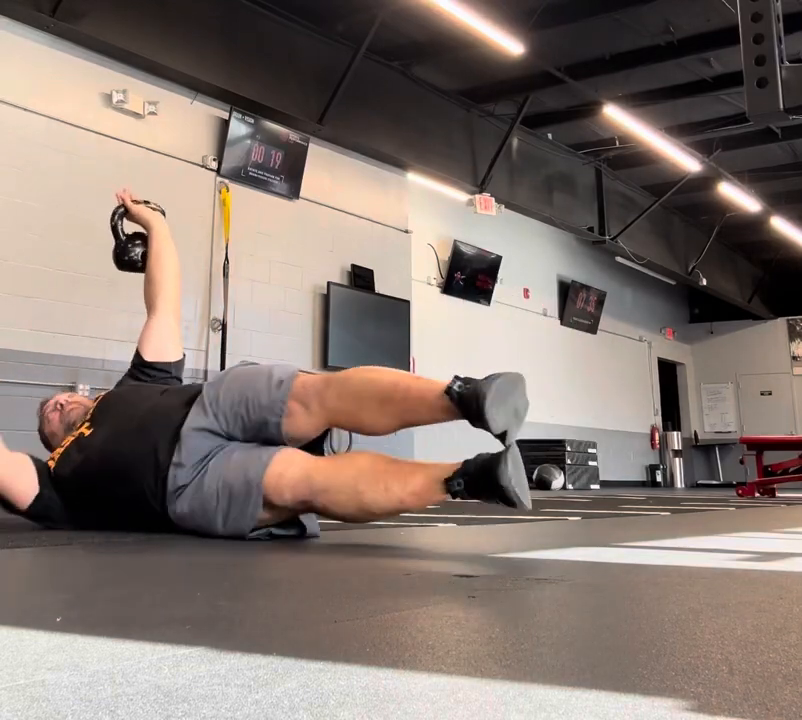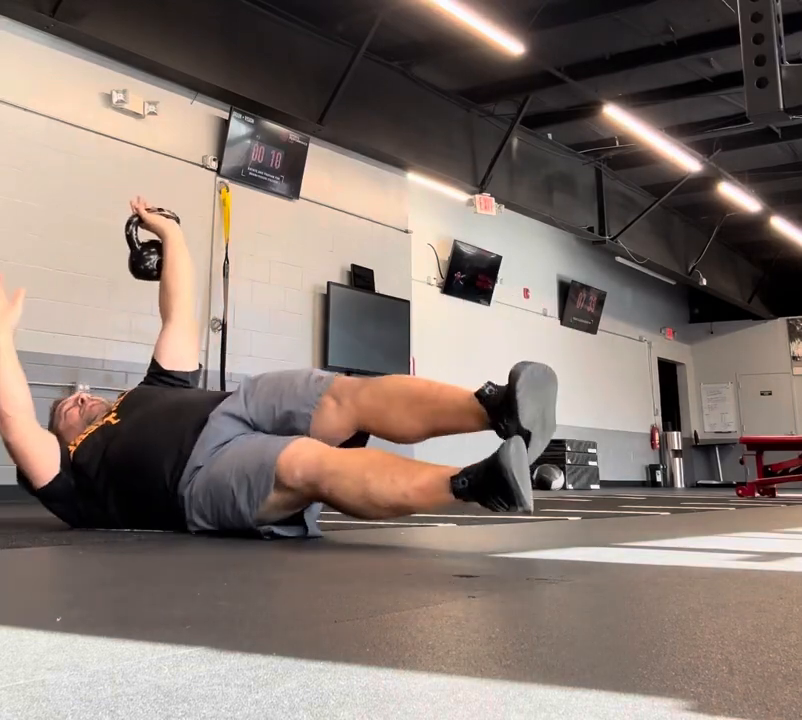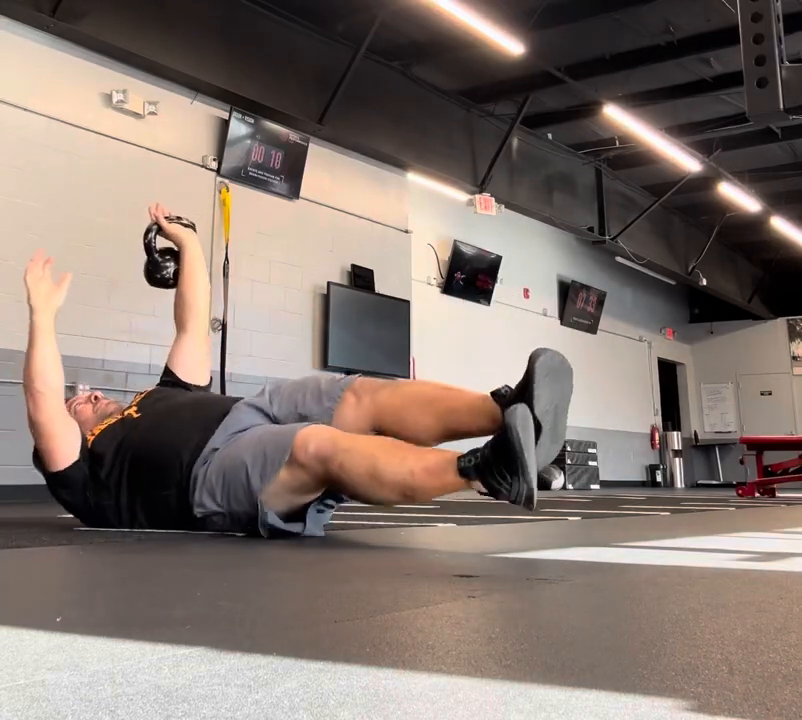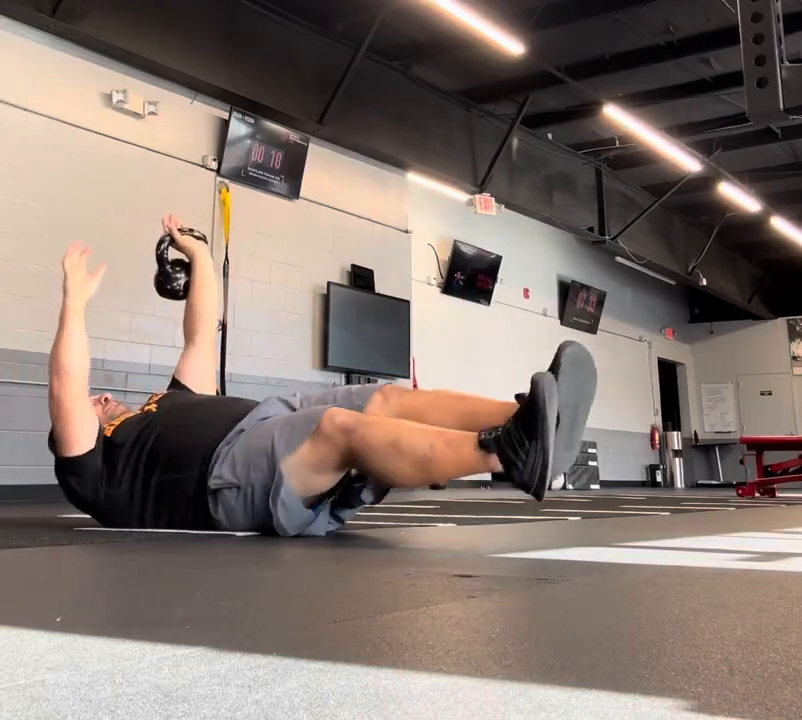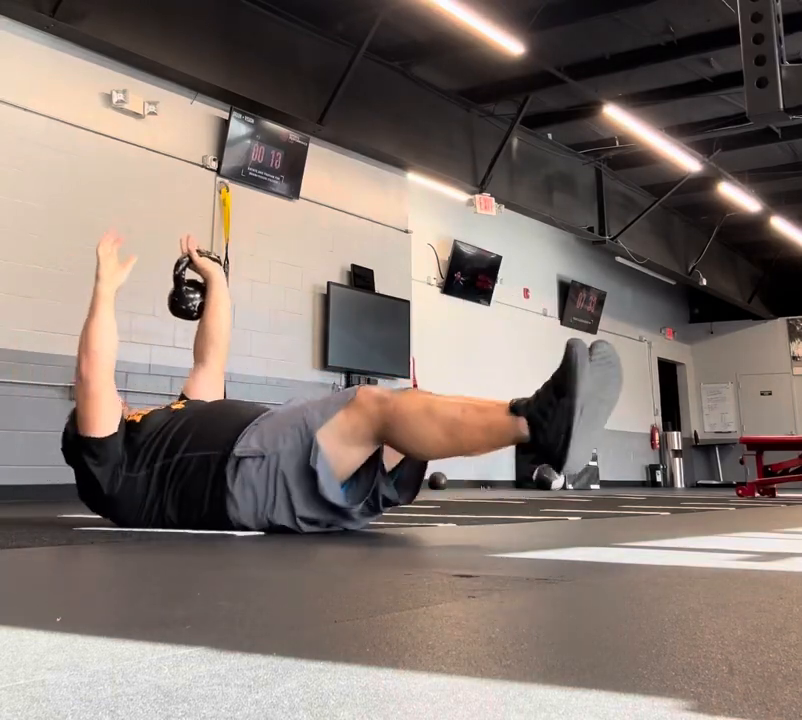
dt=0.3s
person 1, frame 1
left shoulder: (139, 387)
right shoulder: (61, 482)
left elbow: (164, 310)
left wrist: (155, 226)
right hip: (191, 479)
left knee: (320, 393)
right knee: (299, 478)
left ankle: (466, 398)
right ankle: (469, 478)
person 1, frame 2
left shoulder: (155, 393)
right shoulder: (75, 475)
left elbow: (179, 321)
left wrist: (170, 233)
right hip: (204, 474)
left knee: (351, 396)
right knee: (307, 464)
left ankle: (495, 407)
right ankle: (476, 482)
person 1, frame 3
left shoulder: (162, 397)
right shoulder: (83, 473)
left elbow: (194, 327)
right elbow: (43, 402)
left wrist: (188, 243)
right wrist: (42, 314)
right hip: (213, 473)
left knee: (369, 397)
right knee: (319, 446)
left ankle: (511, 414)
right ankle: (486, 470)
person 1, frame 4
left shoulder: (171, 406)
right shoulder: (95, 471)
left elbow: (200, 339)
right elbow: (66, 388)
left wrist: (199, 256)
right wrist: (74, 300)
right hip: (232, 467)
left knee: (393, 402)
right knee: (343, 426)
left ankle: (529, 418)
right ankle: (507, 450)
person 1, frame 5
left shoulder: (174, 426)
right shoulder: (110, 469)
left elbow: (210, 360)
right elbow: (93, 373)
left wrist: (215, 278)
right wrist: (106, 284)
left hip: (294, 467)
right hip: (250, 468)
left knee: (407, 406)
right knee: (373, 404)
left ankle: (547, 424)
right ankle: (535, 421)
